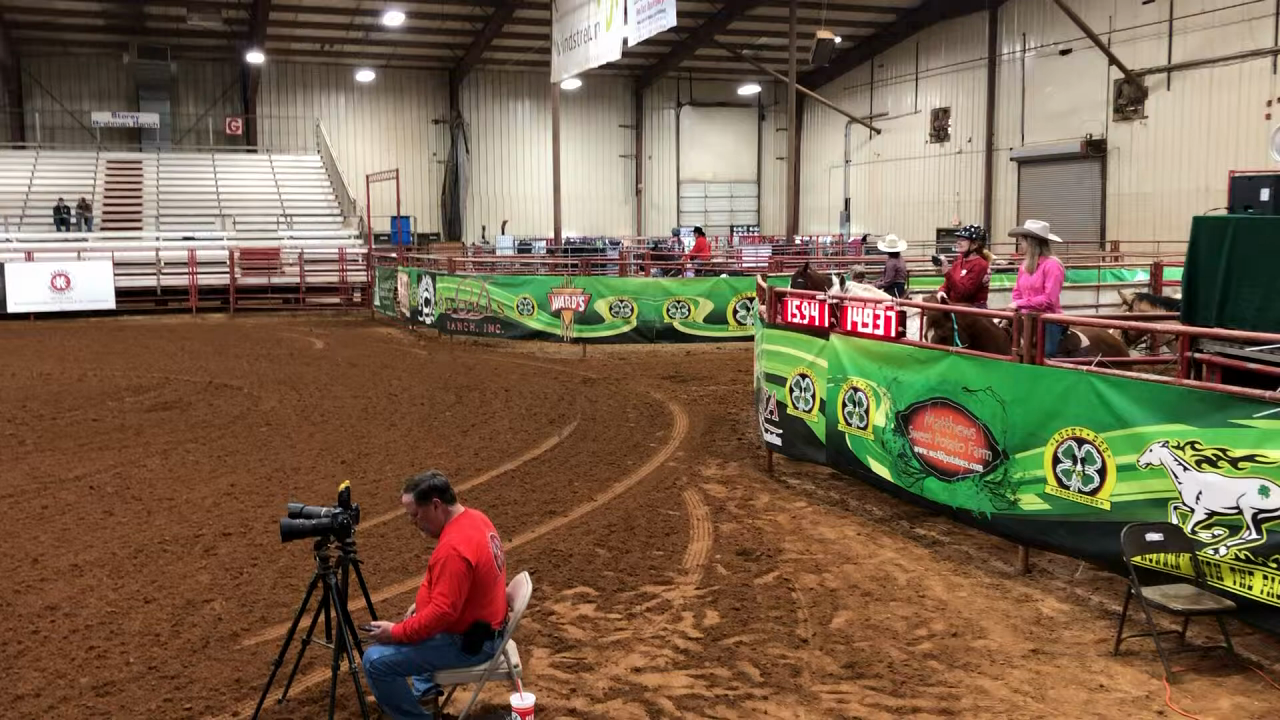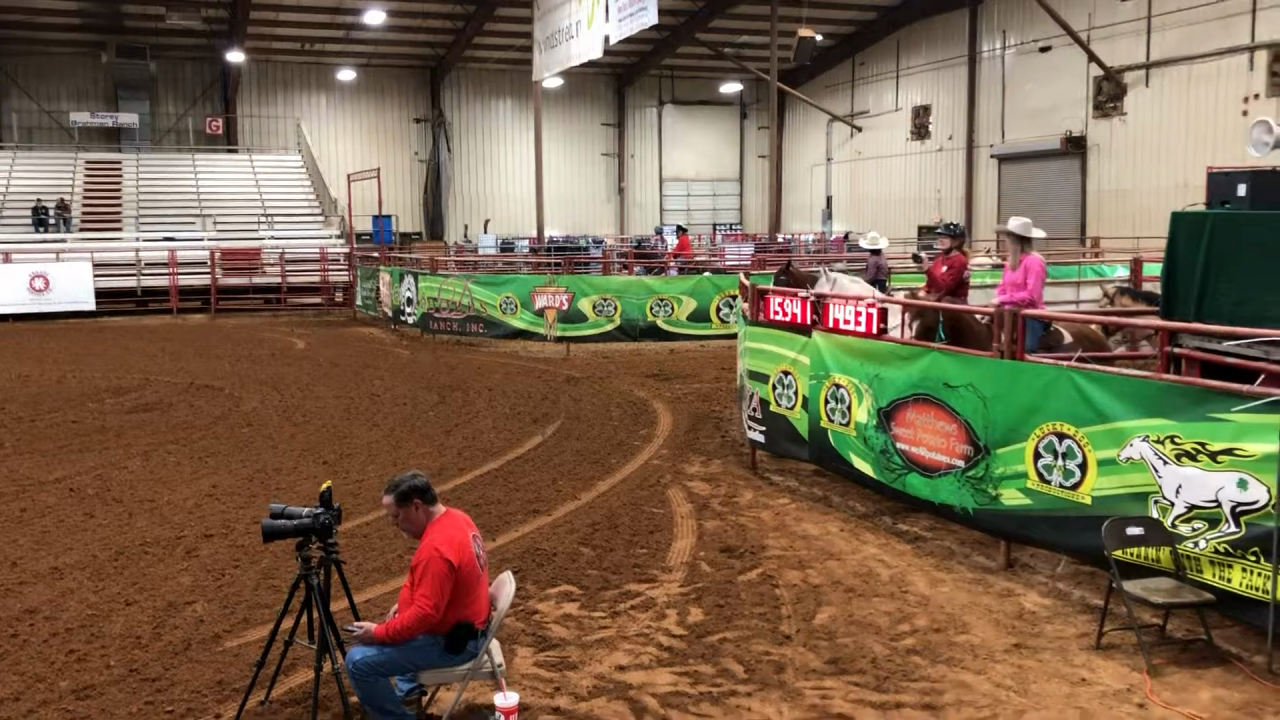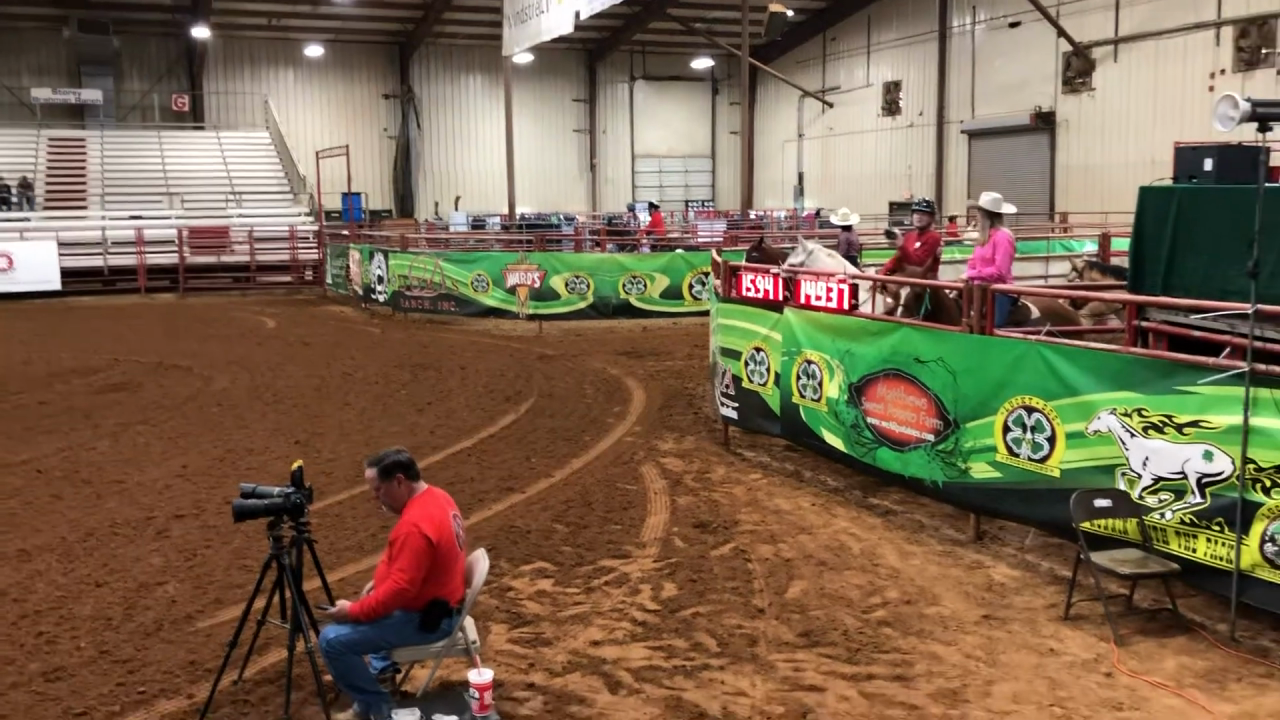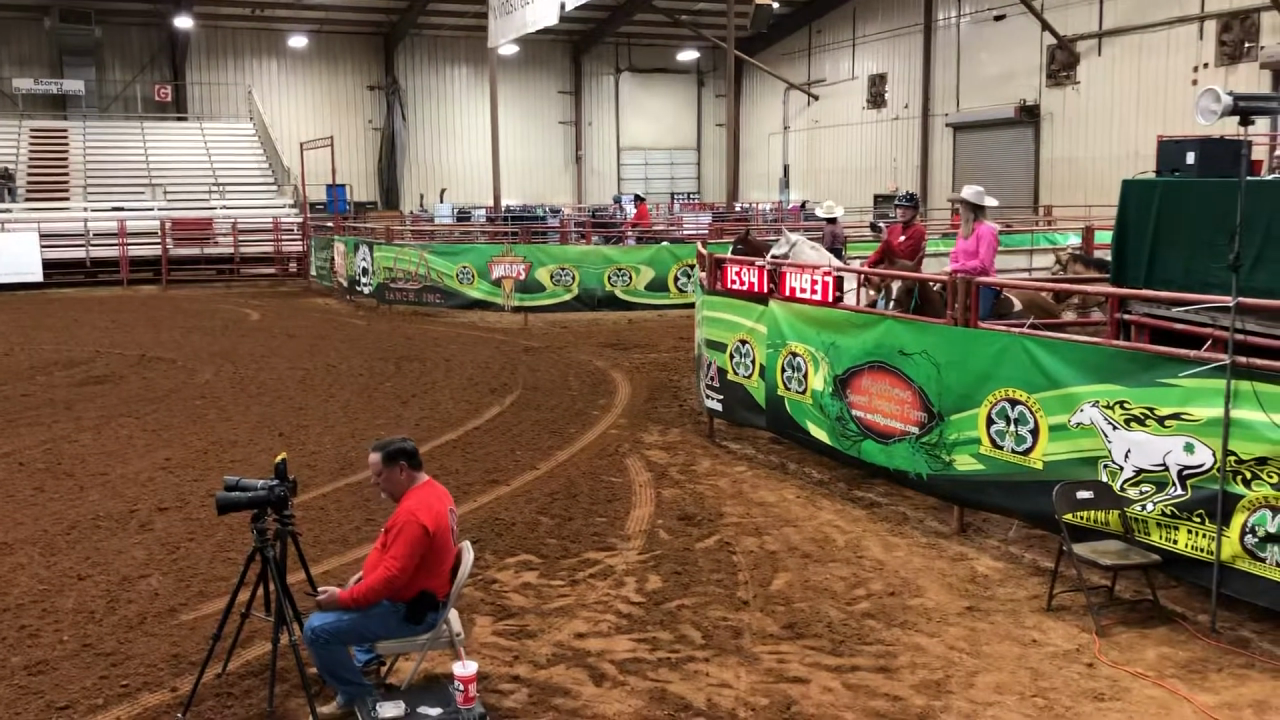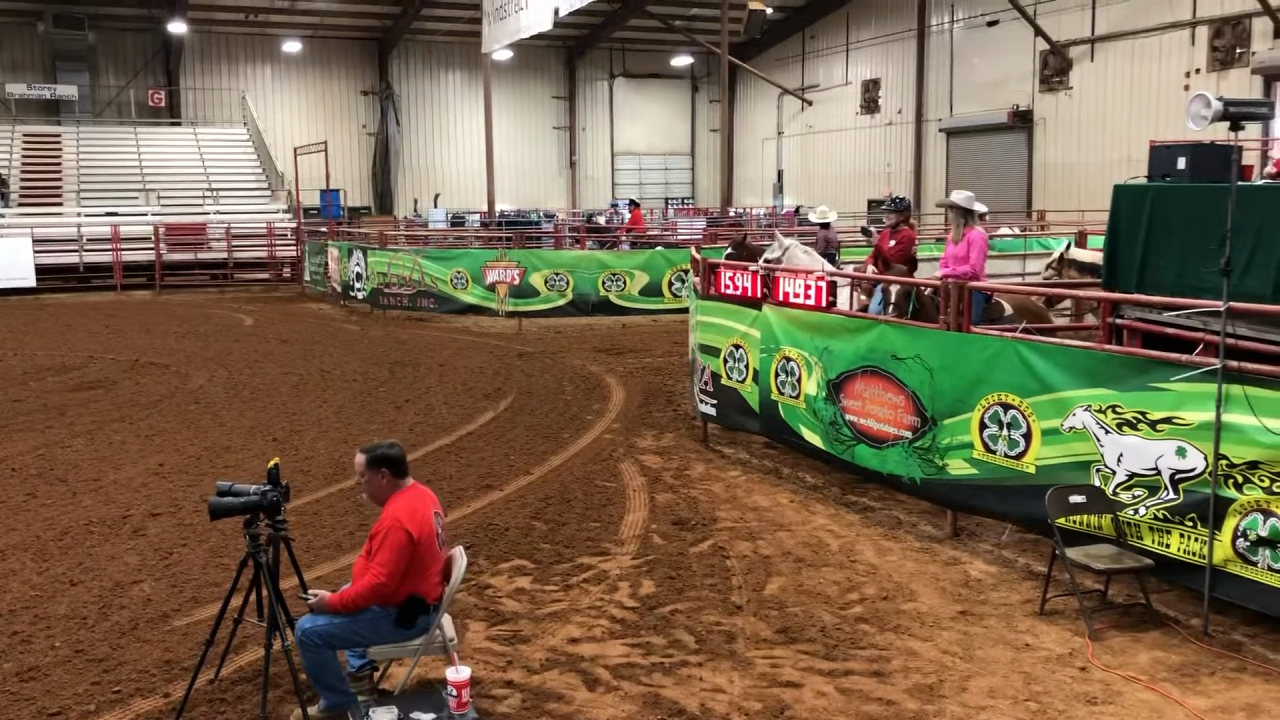
dt=0.5s
person 1, frame 1
left shoulder: (454, 547)
right shoulder: (475, 518)
left elbow: (442, 612)
left wrist: (395, 632)
right wrist: (423, 602)
left hip: (468, 641)
right hip: (481, 625)
left knee: (376, 660)
right knee: (414, 622)
right ankle: (425, 686)
person 1, frame 2
left shoulder: (436, 548)
right shoulder: (457, 518)
left elbow: (425, 614)
left wrist: (378, 633)
right wrist: (406, 603)
left hip: (451, 641)
right hip: (465, 625)
left knee: (359, 661)
right knee: (396, 625)
right ankle: (408, 688)
person 1, frame 3
left shoulder: (415, 524)
right shoulder: (438, 497)
left elbow: (400, 589)
left wrist: (353, 611)
right wrist: (380, 581)
left hip: (426, 619)
right hip: (438, 604)
left knee: (332, 639)
right knee: (372, 601)
right ankle: (383, 667)
person 1, frame 4
left shoulder: (413, 513)
right shoulder: (434, 492)
left elbow: (391, 577)
left wrist: (342, 598)
right wrist: (368, 572)
left hip: (410, 611)
right hip: (423, 597)
left knee: (317, 628)
right knee: (357, 594)
left ankle: (358, 696)
right ankle: (366, 662)
person 1, frame 5
left shoulder: (396, 519)
right shoulder: (421, 494)
left elbow: (379, 584)
left wrist: (332, 602)
left hip: (403, 615)
right hip: (416, 601)
left knee: (308, 630)
right knee: (348, 593)
right ankle: (360, 672)
